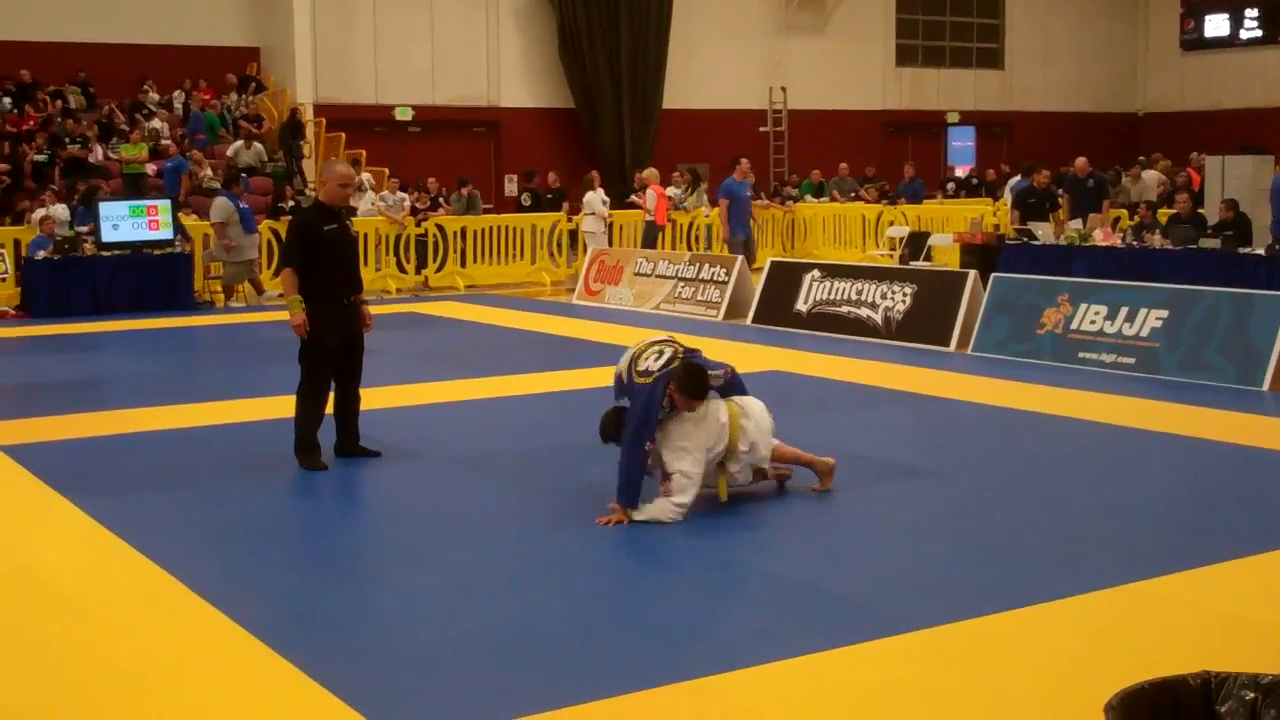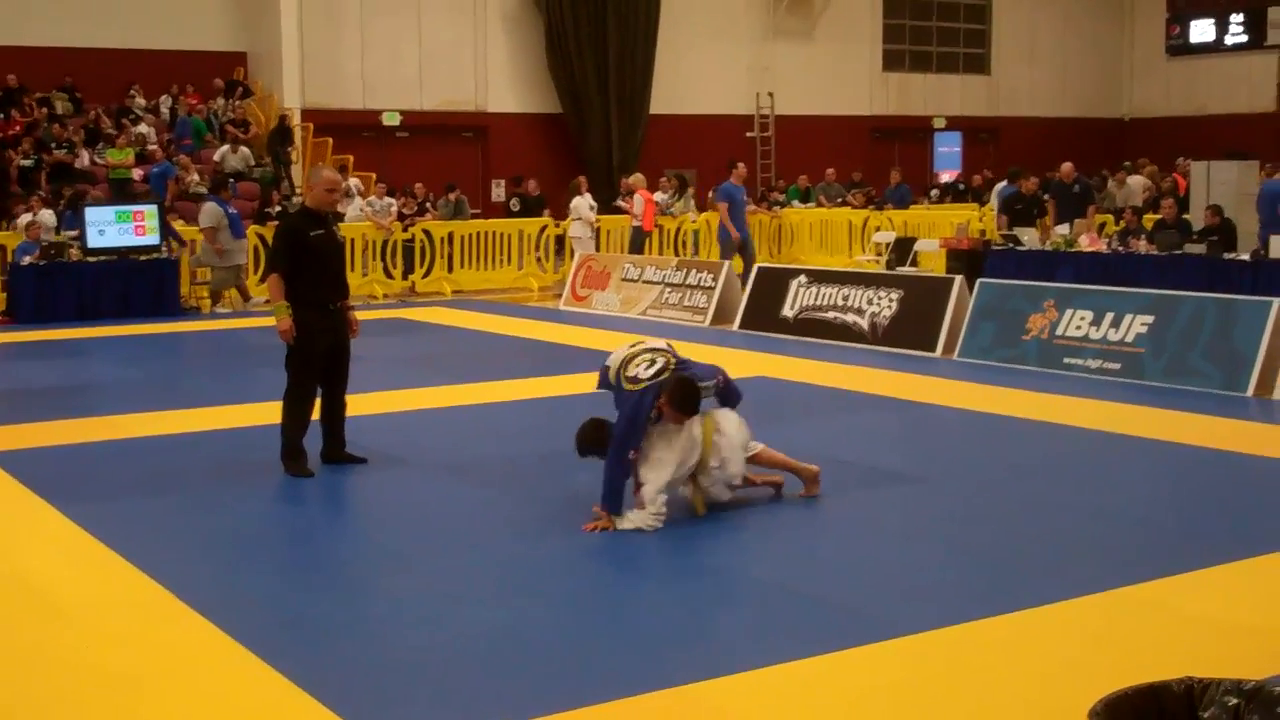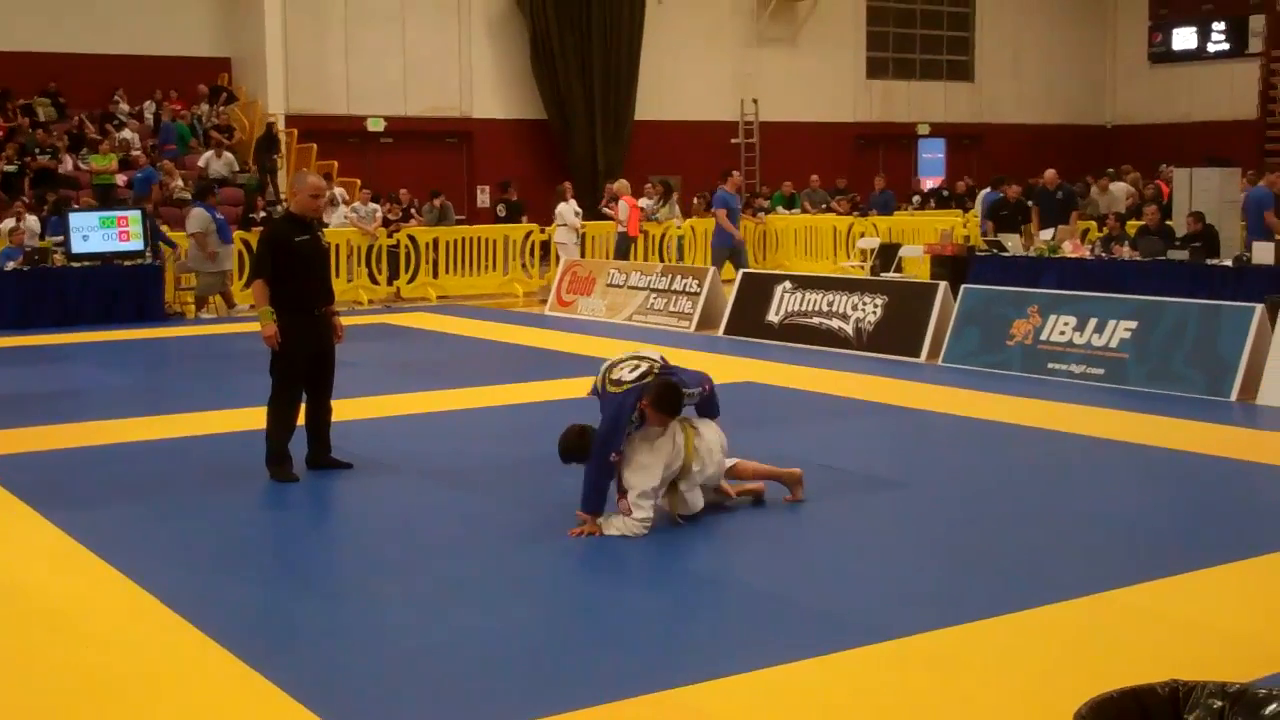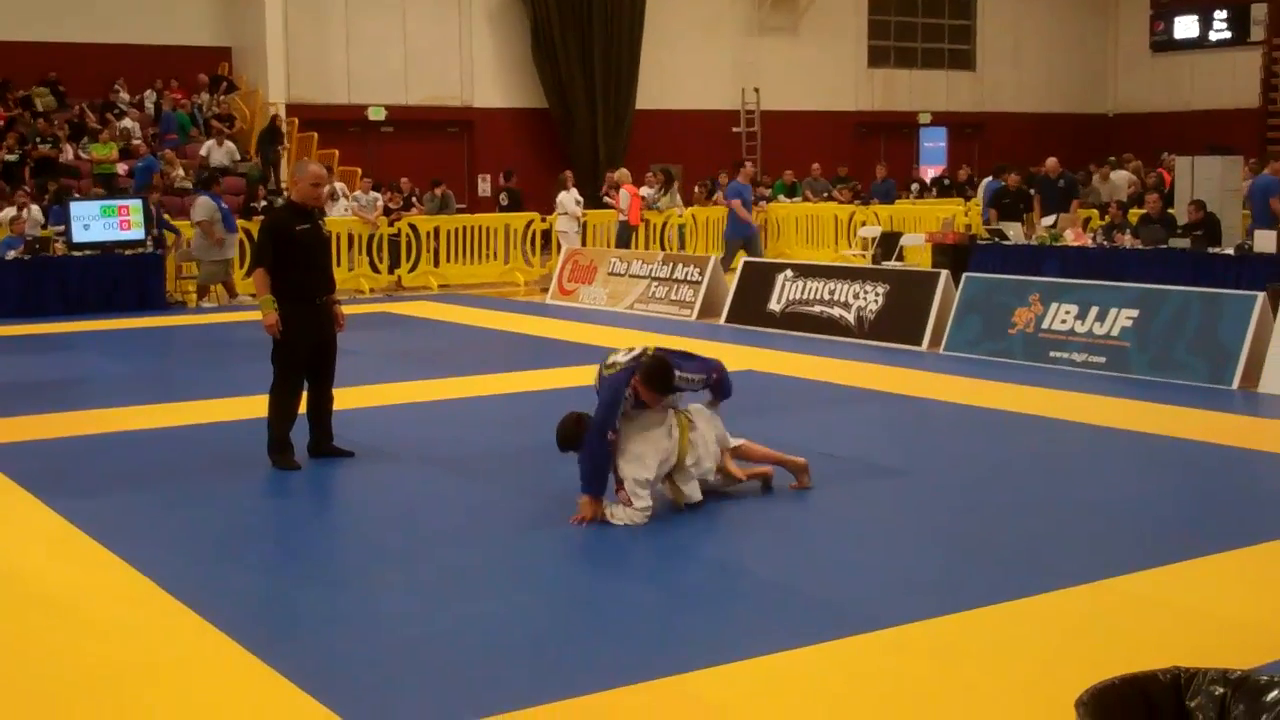
dt=0.1s
person 1, frame 1
left shoulder: (344, 218)
right shoulder: (305, 220)
right elbow: (288, 267)
left wrist: (360, 302)
right wrist: (295, 307)
left hip: (348, 311)
right hip: (319, 313)
left knee: (349, 381)
right knee: (315, 383)
left ankle: (348, 442)
right ankle: (306, 449)
person 1, frame 2
left shoulder: (331, 224)
right shoulder: (291, 226)
right elbow: (274, 273)
left wrist: (347, 308)
right wrist: (282, 313)
left hip: (334, 317)
right hip: (306, 319)
left knee: (336, 386)
right knee: (301, 389)
left ankle: (334, 449)
right ankle: (292, 455)
person 1, frame 3
left shoulder: (315, 229)
right shoulder: (276, 231)
right elbow: (259, 279)
left wrist: (332, 313)
right wrist: (266, 319)
left hip: (319, 322)
right hip: (290, 324)
left knee: (321, 392)
right knee: (286, 395)
left ankle: (320, 454)
right ankle: (278, 461)
person 1, frame 4
left shoulder: (317, 218)
right shoulder: (277, 220)
right elbow: (260, 268)
left wrist: (334, 302)
right wrist: (268, 307)
left hip: (321, 311)
right hip: (292, 313)
left knee: (323, 380)
right knee: (288, 383)
left ankle: (321, 442)
right ankle: (280, 449)
person 2, frame 1
left shoulder: (675, 452)
left elbow: (675, 507)
left wrist: (630, 513)
left hip: (747, 431)
right hip: (743, 409)
left ankle: (774, 473)
right ankle: (820, 463)
person 2, frame 2
left shoulder: (649, 464)
left elbow: (651, 517)
left wrist: (613, 521)
left hip: (722, 447)
right hip: (720, 421)
right knee: (747, 451)
left ankle: (766, 482)
right ankle: (805, 470)
person 2, frame 3
left shoulder: (632, 470)
left elbow: (638, 523)
left wrist: (599, 525)
left hip: (701, 456)
right hip: (698, 431)
left knee: (683, 506)
right knee: (725, 469)
left ankle: (748, 490)
right ankle: (789, 476)
person 2, frame 4
left shoulder: (628, 462)
left elbow: (637, 513)
left wrist: (599, 510)
left hip: (697, 454)
right hip: (694, 419)
left knee: (688, 494)
right knee: (731, 448)
left ankle: (758, 474)
right ankle: (794, 464)
